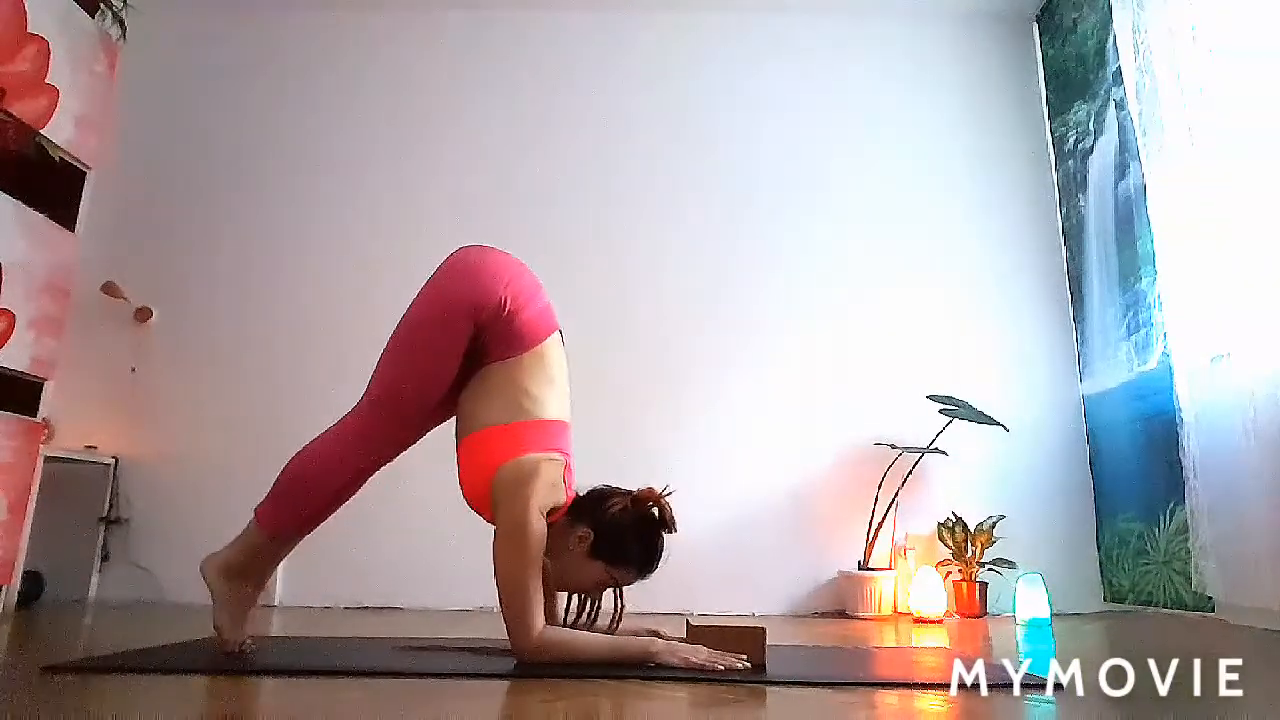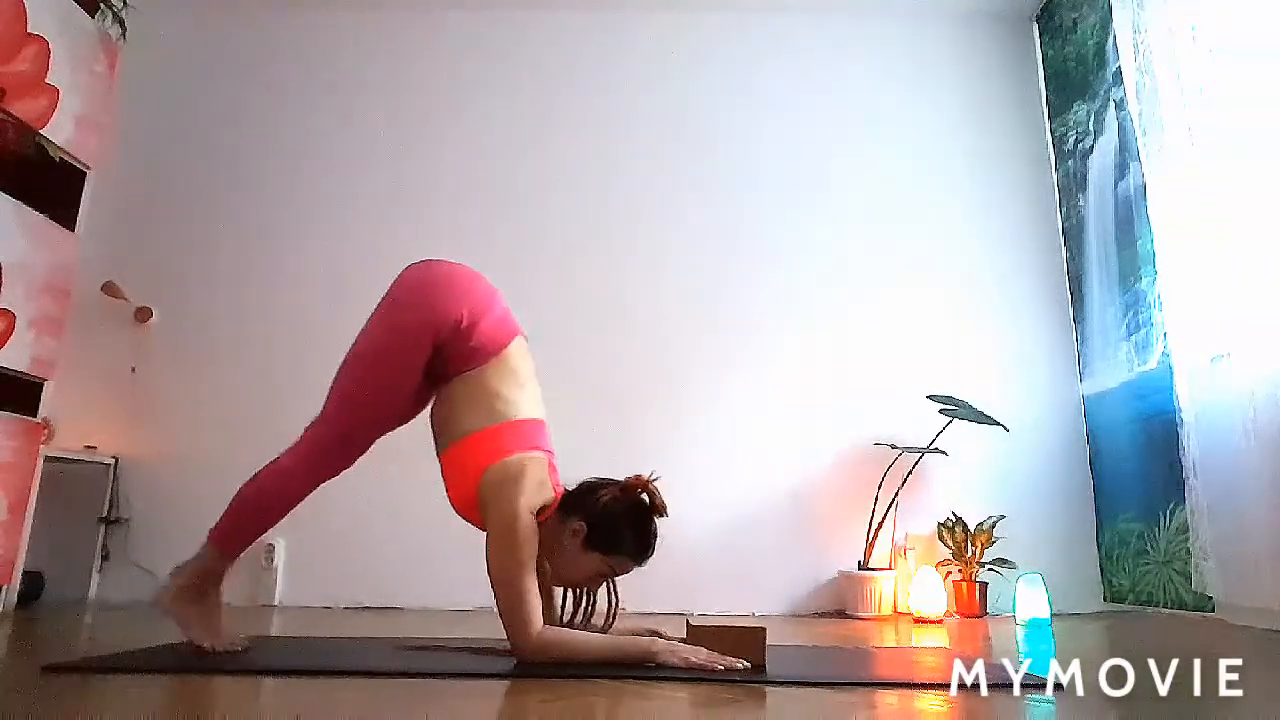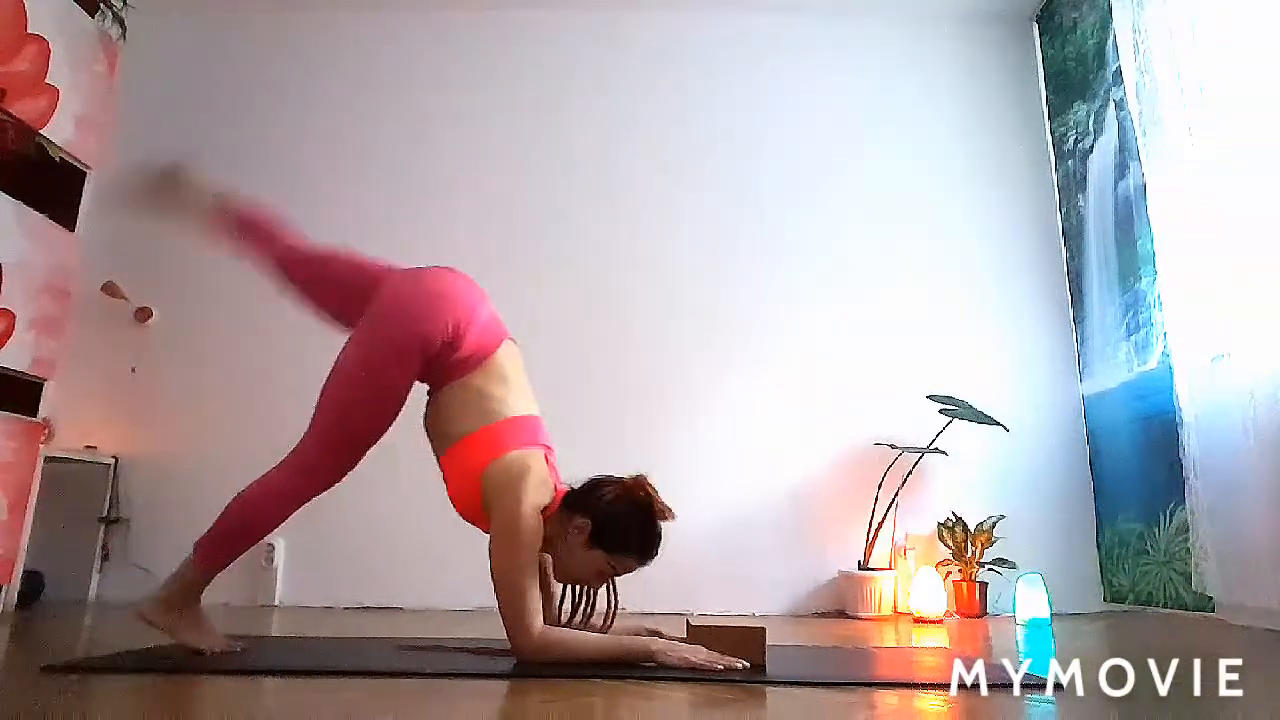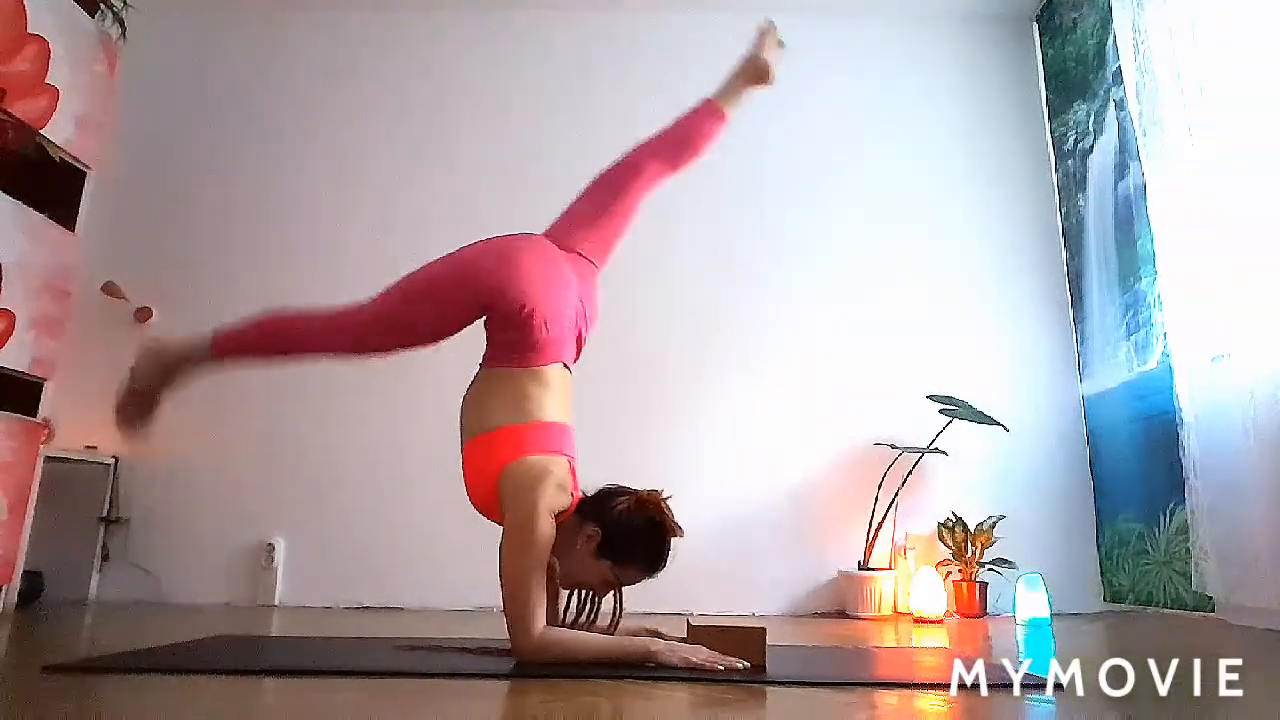
dt=0.5s
person 1, frame 1
right shoulder: (531, 498)
right elbow: (529, 642)
left wrist: (632, 636)
right wrist: (649, 648)
left hip: (495, 313)
left knee: (374, 443)
left ankle: (250, 568)
right ankle: (238, 562)
person 1, frame 2
left shoulder: (545, 501)
right shoulder: (520, 497)
left elbow: (542, 625)
right elbow: (529, 641)
left wrist: (630, 639)
right wrist: (647, 647)
left hip: (450, 320)
right hip: (436, 304)
left knee: (330, 445)
right knee: (325, 449)
left ankle: (205, 573)
right ankle: (195, 585)
person 1, frame 3
left shoulder: (544, 501)
right shoulder: (521, 499)
right elbow: (531, 640)
right wrist: (647, 645)
left hip: (440, 310)
right hip: (425, 320)
left knee: (295, 258)
right knee: (318, 464)
left ankle: (201, 199)
right ankle: (179, 595)
person 1, frame 4
right shoulder: (535, 502)
right elbow: (529, 639)
right wrist: (646, 648)
left hip: (558, 286)
right hip: (519, 284)
left knee: (644, 169)
right knee: (339, 332)
left ankle: (738, 82)
